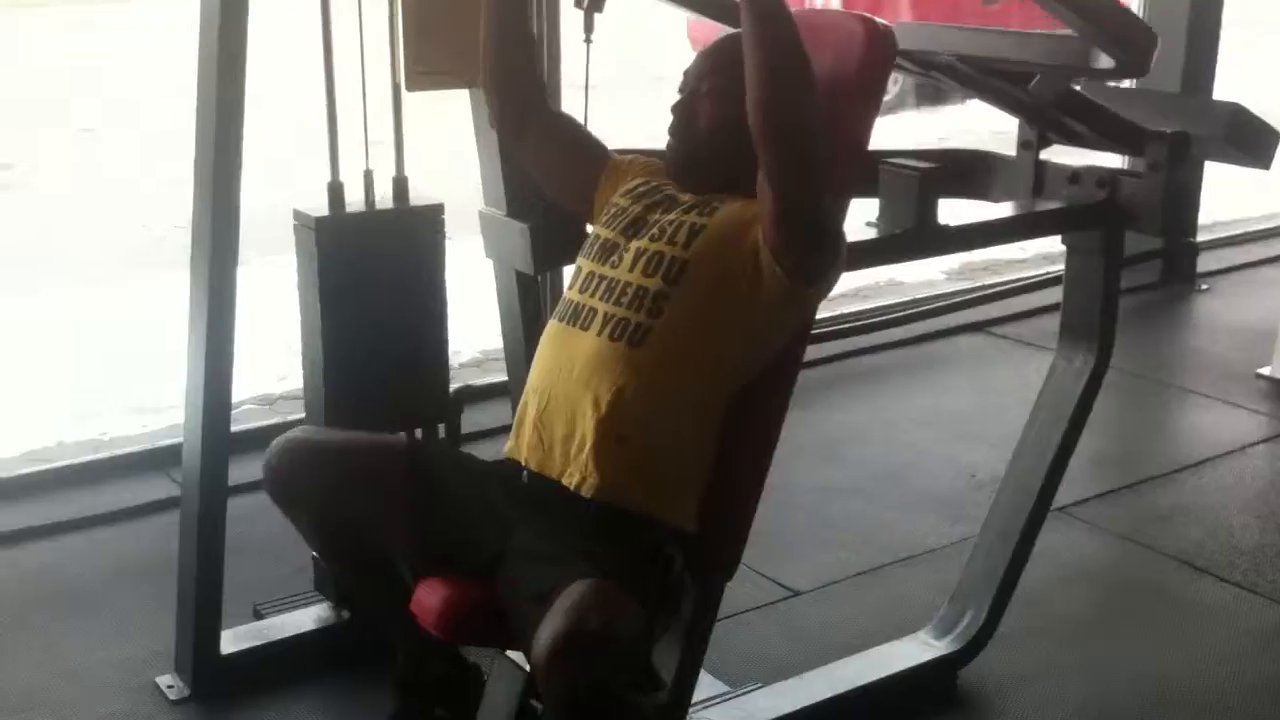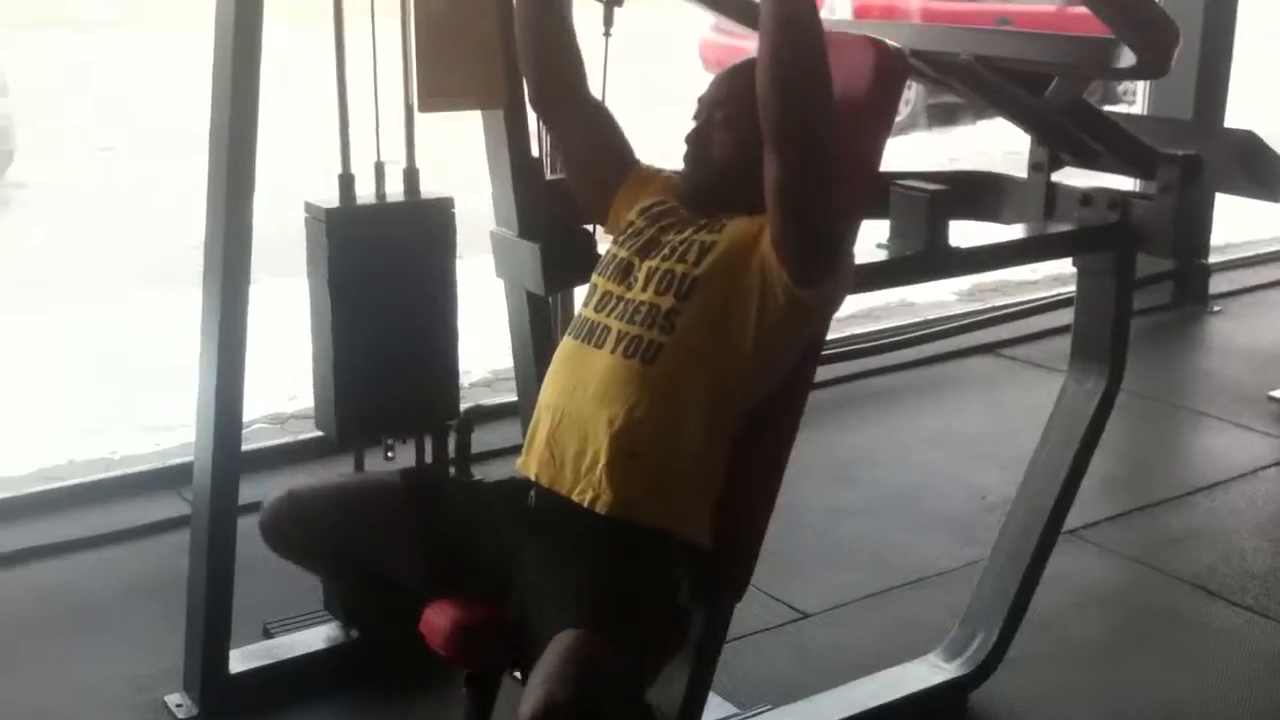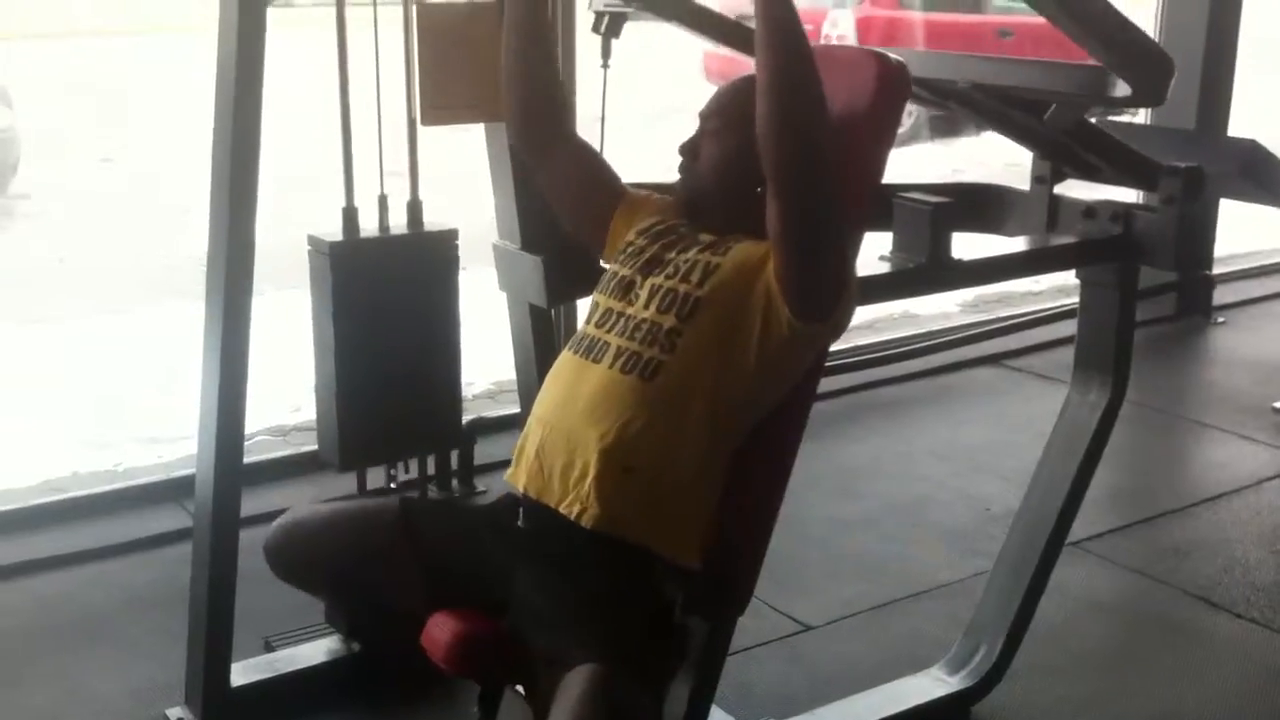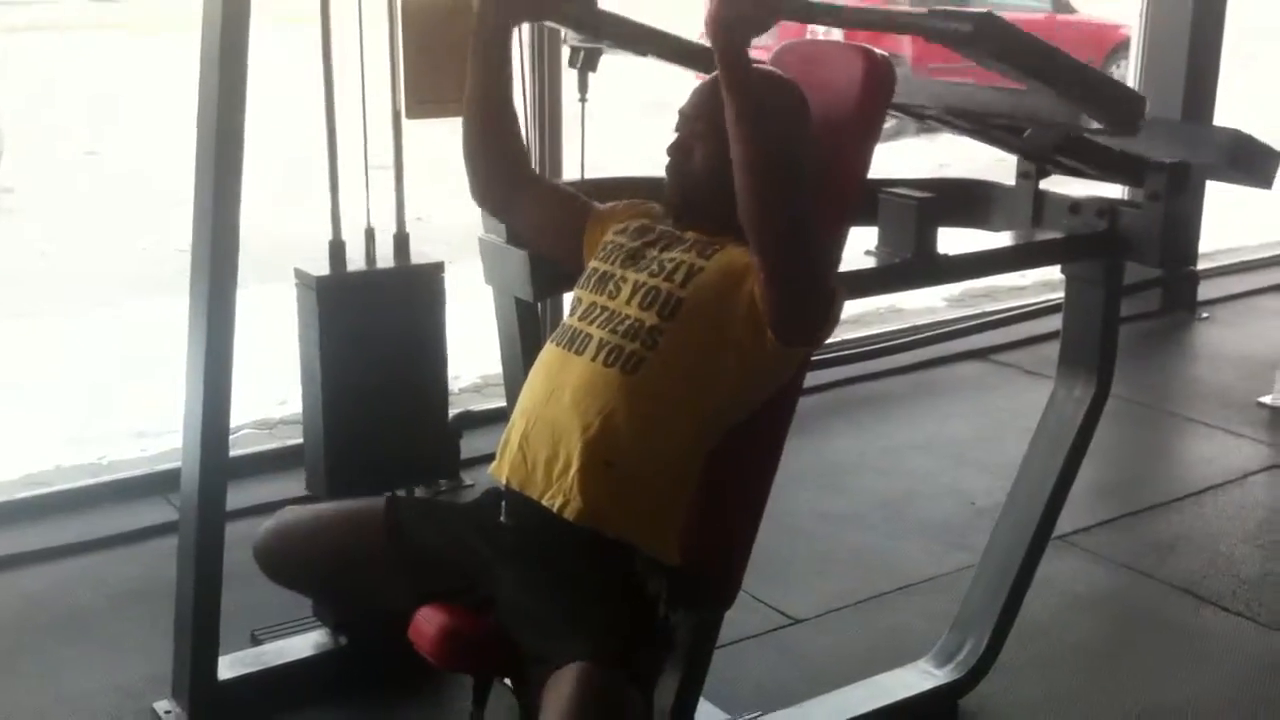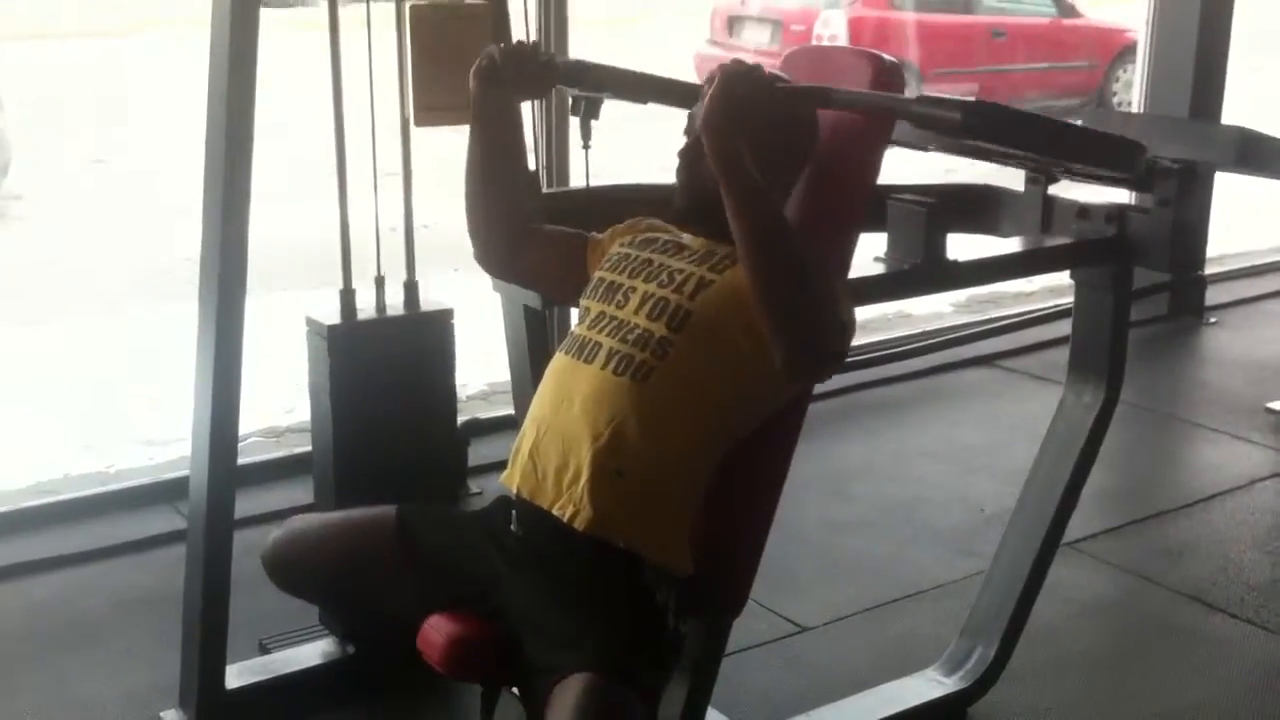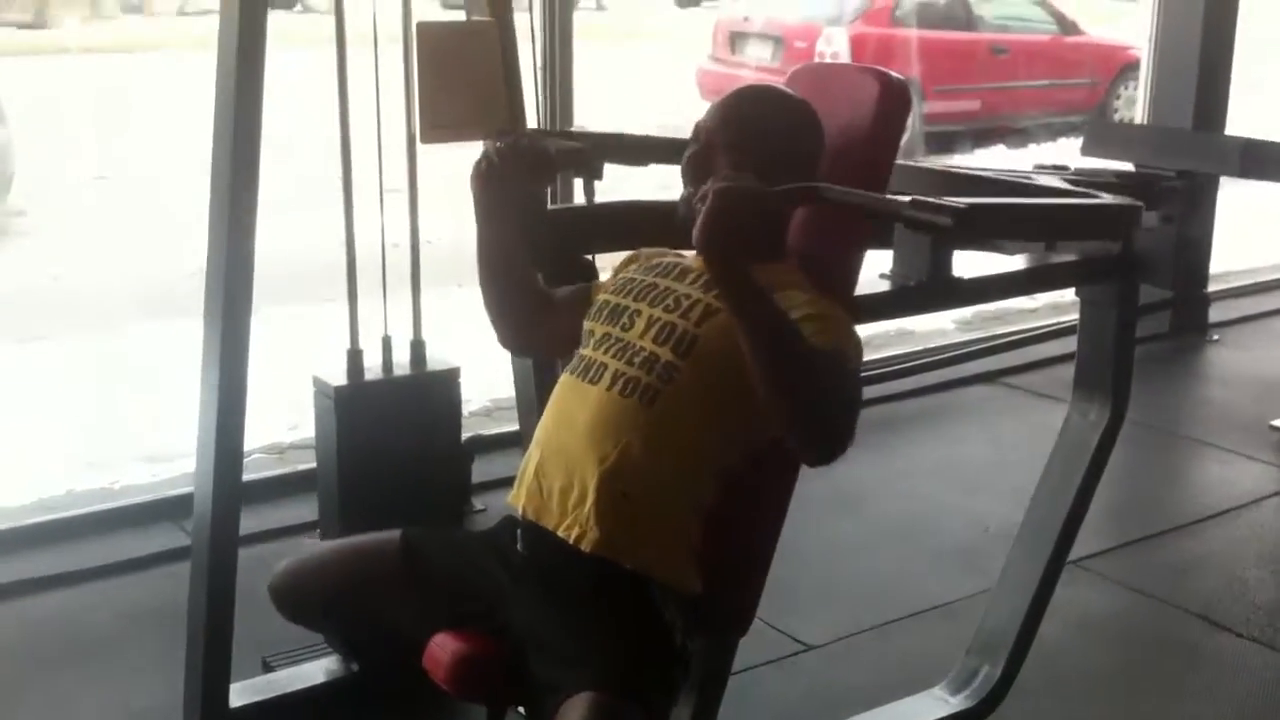
dt=0.4s
person 1, frame 1
left shoulder: (775, 236)
right shoulder: (632, 186)
left elbow: (792, 150)
right elbow: (520, 116)
left hip: (619, 532)
right hip: (510, 487)
left knee: (574, 648)
right knee: (298, 462)
right ankle: (430, 659)
person 1, frame 2
left shoulder: (788, 259)
right shoulder: (648, 203)
left elbow: (799, 136)
right elbow: (559, 97)
left hip: (629, 547)
right hip: (524, 504)
right knee: (296, 517)
person 1, frame 3
left shoulder: (787, 284)
right shoulder: (646, 226)
left elbow: (800, 172)
right elbow: (541, 137)
left hip: (623, 566)
right hip: (516, 522)
right knee: (296, 543)
person 1, frame 4
left shoulder: (767, 282)
right shoulder: (628, 229)
left elbow: (783, 240)
right elbow: (502, 184)
left hip: (606, 561)
right hip: (500, 516)
right knee: (284, 544)
person 1, frame 5
left shoulder: (774, 283)
right shoulder: (637, 241)
left elbow: (808, 353)
right elbow: (506, 247)
left wrist: (730, 156)
right wrist: (494, 105)
left hip: (619, 570)
right hip: (511, 522)
right knee: (294, 553)
person 1, frame 6
left shoulder: (799, 311)
right shoulder: (644, 267)
left elbow: (822, 434)
right elbow: (523, 326)
left wrist: (729, 271)
right wrist: (499, 205)
left hip: (627, 593)
right hip: (518, 544)
right knee: (301, 585)
